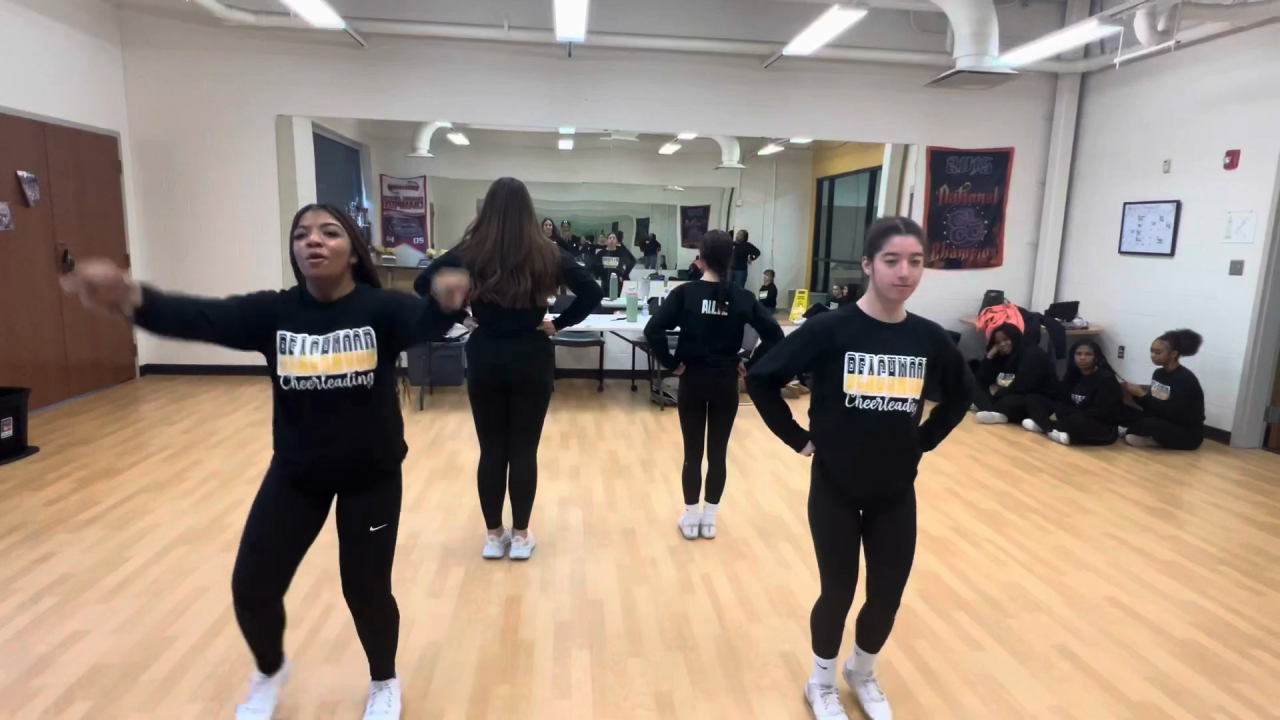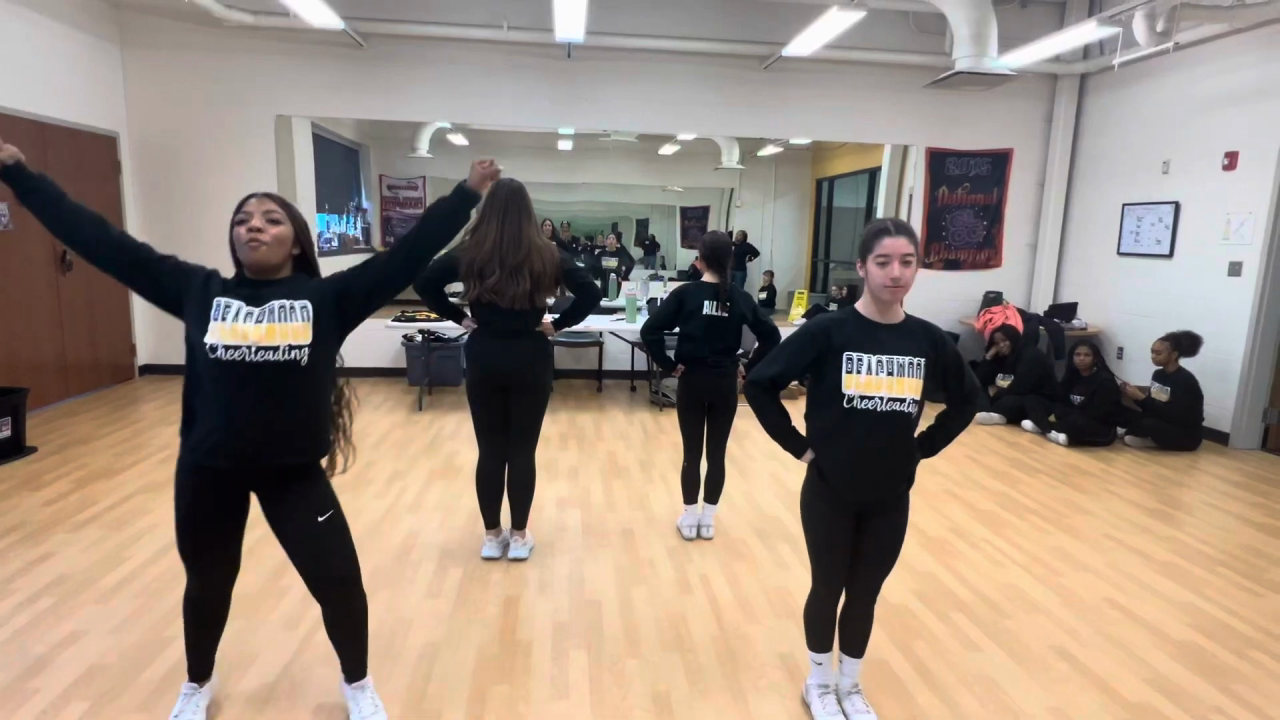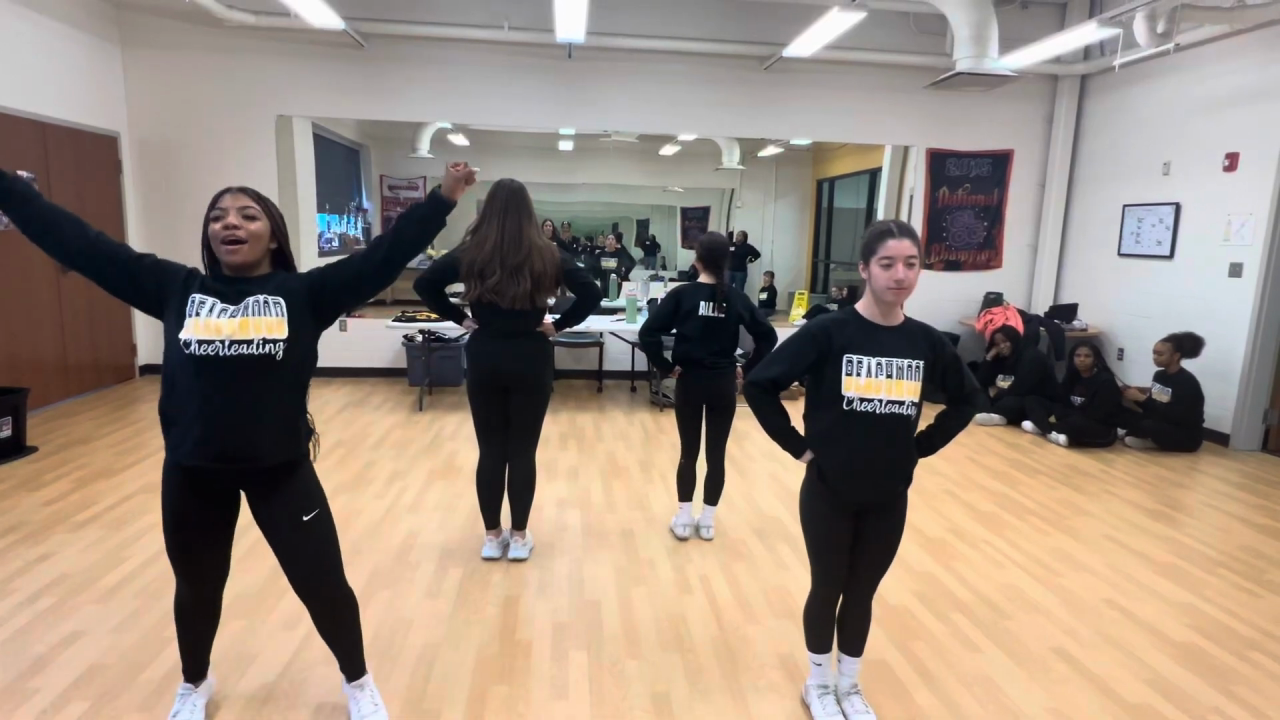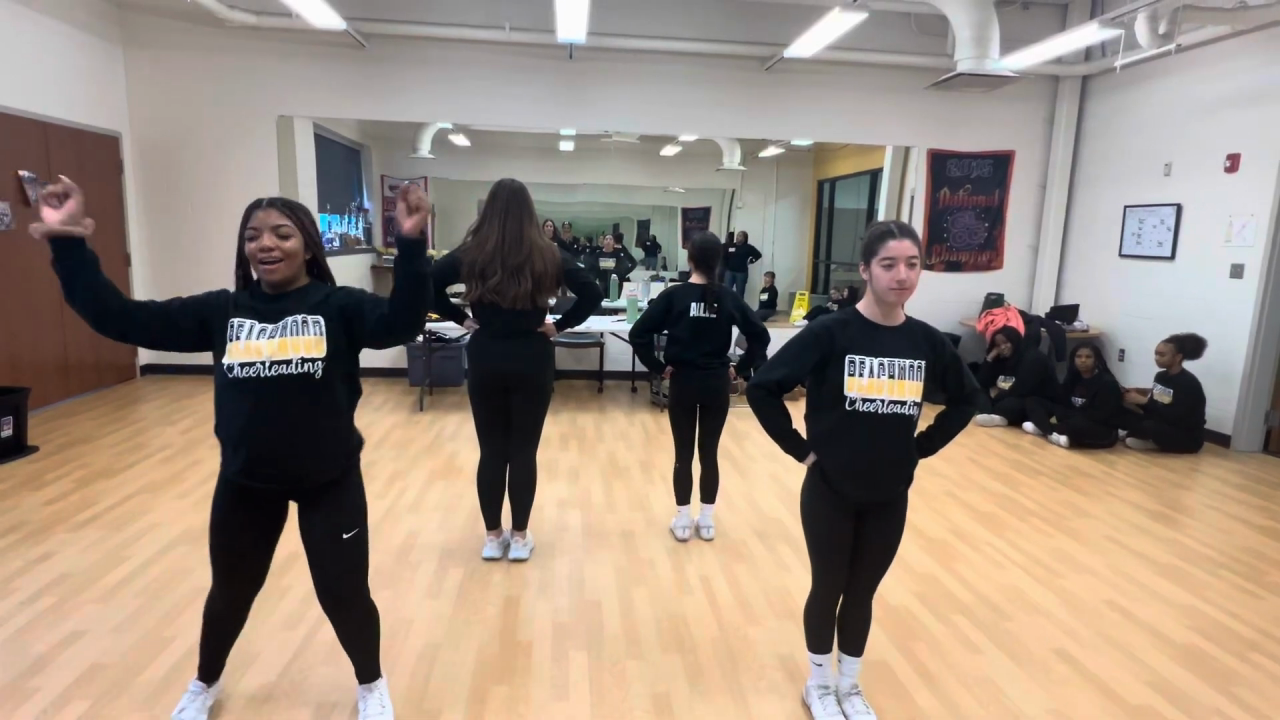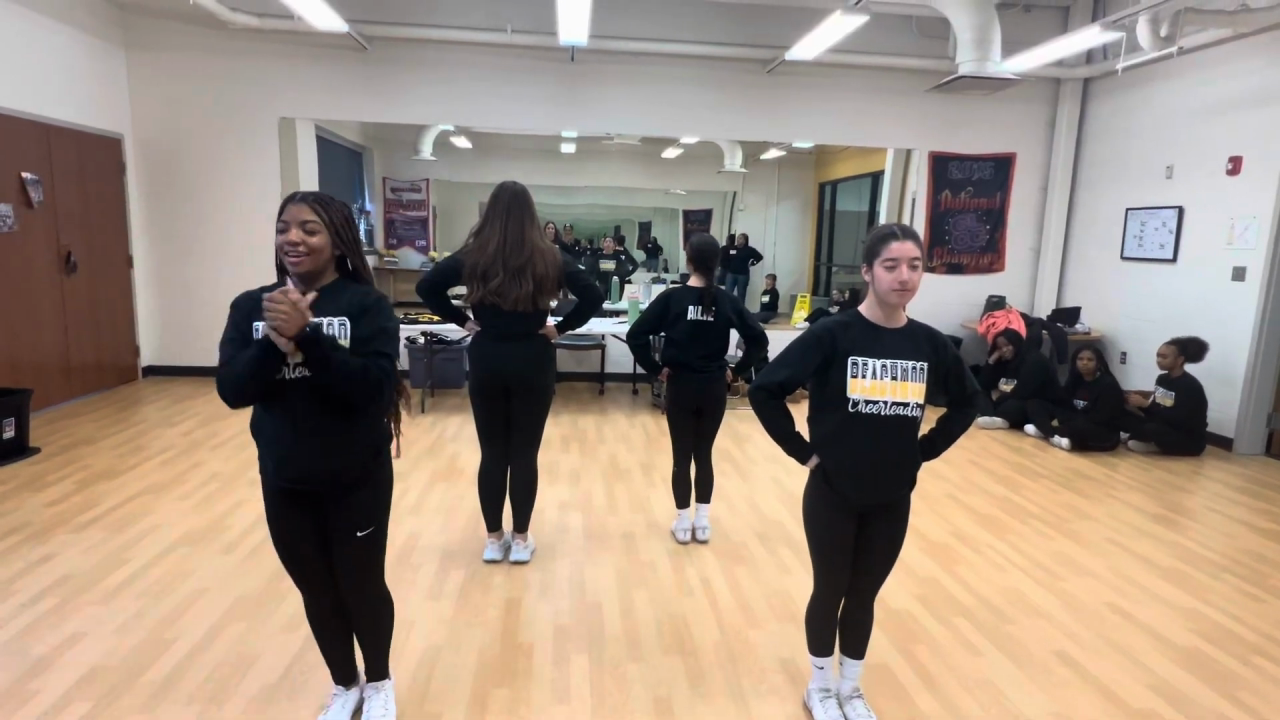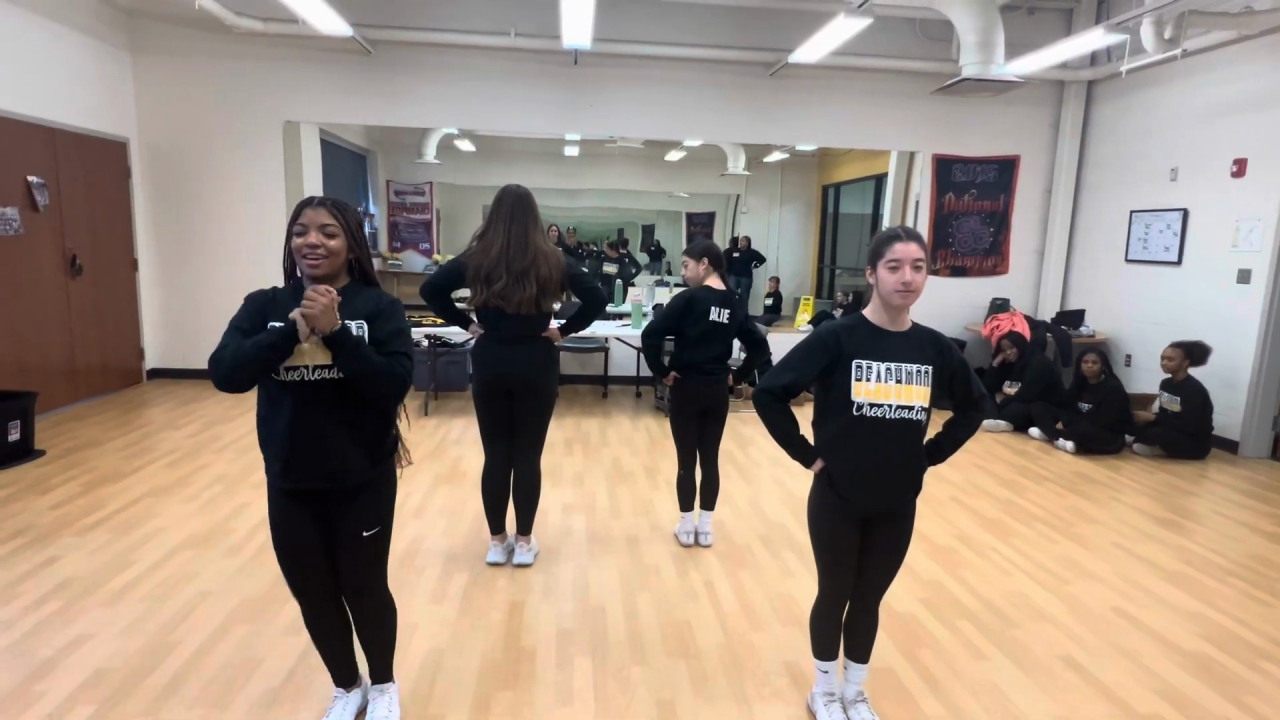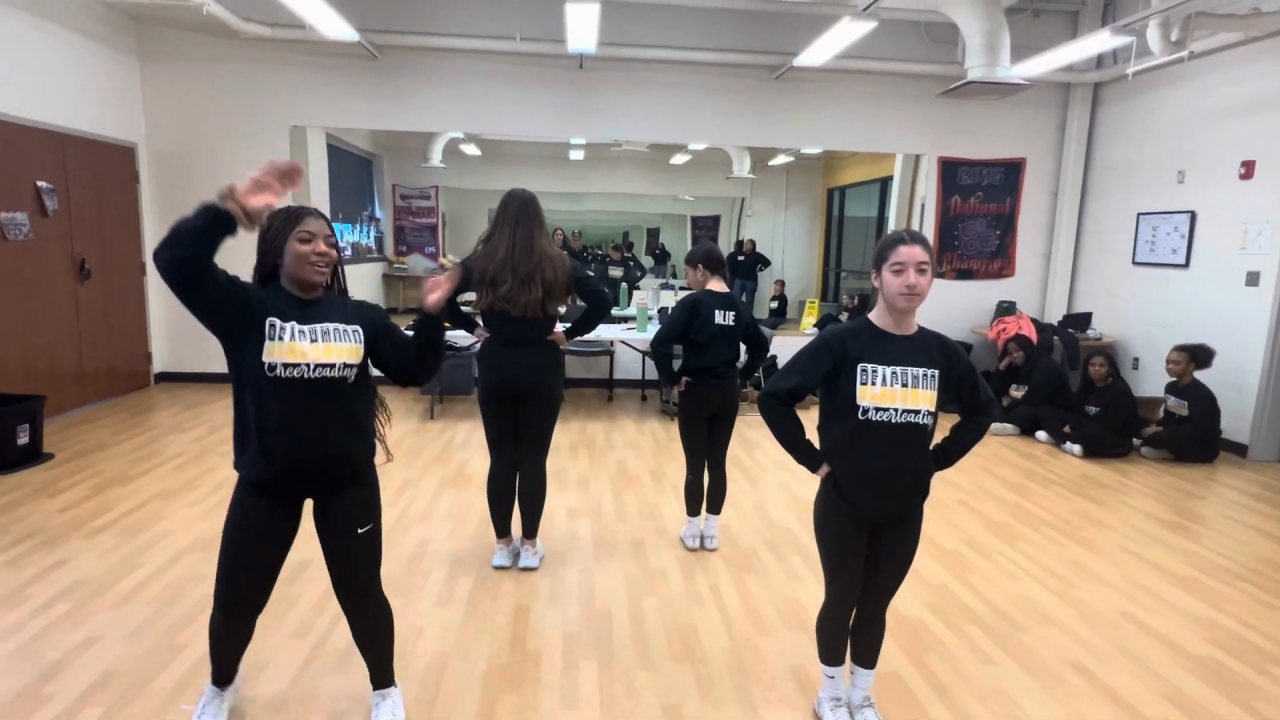
dt=0.3s
person 1, frame 1
left shoulder: (385, 311)
right shoulder: (270, 312)
left elbow: (425, 318)
right elbow: (195, 316)
left wrist: (445, 299)
right wrist: (135, 300)
left hip: (370, 478)
right hip: (294, 474)
left knee: (366, 591)
right knee: (252, 588)
right ankle: (270, 672)
person 1, frame 2
left shoulder: (328, 298)
right shoulder: (199, 291)
left elbow: (409, 254)
right elbow: (106, 243)
left wrist: (467, 193)
left hip: (295, 471)
right hip: (209, 469)
left knee: (340, 583)
right knee: (207, 586)
person 1, frame 3
left shoulder: (302, 294)
right shoulder: (178, 289)
left elbow: (381, 259)
right elbow: (83, 246)
left wrist: (441, 202)
left hip: (282, 469)
right hip: (195, 470)
left knee: (324, 586)
right knee: (197, 589)
person 1, frame 4
left shoulder: (340, 307)
right shoulder: (220, 311)
left elbow: (402, 322)
right elbow: (122, 319)
left wrist: (412, 243)
right wrist: (67, 243)
left hip: (330, 481)
right hip: (246, 481)
left knee: (346, 596)
right knee: (231, 592)
person 1, frame 5
left shoulder: (367, 304)
right shoulder: (251, 307)
left elbow: (372, 386)
right elbow: (233, 390)
left wrist: (308, 335)
right wrist: (275, 343)
left hip: (357, 477)
right hip: (284, 479)
left knee: (361, 585)
right knee: (316, 590)
person 1, frame 6
left shoulder: (379, 308)
right shoulder: (264, 307)
left elbow: (393, 386)
right elbow: (225, 373)
left wrist: (336, 333)
right wrist: (293, 333)
left hip: (363, 479)
right hip: (291, 481)
left knee: (364, 588)
right knee: (313, 595)
person 1, frame 7
left shoulder: (361, 317)
right shoulder: (247, 306)
left elbow: (413, 371)
right elbow: (176, 262)
left wrist: (432, 318)
right wrist: (232, 209)
left hip: (347, 479)
right hip: (266, 482)
left knee: (360, 592)
right knee: (236, 598)
person 2, frame 1
left shoulder: (930, 337)
right shoulder: (830, 330)
left elbow: (960, 395)
right elbow: (761, 378)
left wrist: (922, 441)
right wrist: (800, 439)
left hip: (896, 493)
right hip: (835, 489)
left knee: (888, 596)
right knee: (837, 592)
left ankle: (863, 670)
person 2, frame 2
left shoulder: (928, 339)
right shoulder: (827, 331)
left elbow: (967, 398)
right elbow: (759, 384)
left wrist: (923, 447)
right wrist: (799, 444)
left hip: (891, 496)
right hip: (829, 491)
left knee: (865, 594)
right knee: (828, 589)
person 2, frame 3
left shoulder: (927, 341)
right shoulder: (827, 332)
left elbow: (966, 399)
right elbow: (759, 385)
left wrist: (921, 446)
right wrist: (798, 444)
left hip: (888, 497)
right hip: (828, 491)
left knee: (862, 592)
right knee: (827, 588)
person 2, frame 4
left shoulder: (928, 341)
right shoulder: (830, 332)
left elbow: (966, 399)
right elbow: (762, 388)
left wrist: (922, 447)
right wrist: (801, 448)
left hip: (889, 496)
right hip: (830, 491)
left knee: (863, 592)
right knee: (828, 588)
person 2, frame 5
left shoulder: (930, 343)
right shoulder: (832, 334)
left elbow: (967, 402)
right elbow: (764, 390)
left wrist: (924, 450)
right wrist: (803, 450)
left hip: (893, 499)
right hip: (832, 494)
left knee: (864, 594)
right knee: (830, 591)
person 2, frame 6
left shoulder: (935, 347)
right shoulder: (836, 338)
left elbow: (973, 406)
right elbow: (768, 393)
left wrist: (931, 455)
right wrist: (808, 454)
left hip: (898, 504)
right hip: (837, 499)
left knee: (869, 600)
right knee: (834, 595)
person 2, frame 7
left shoulder: (941, 351)
right shoulder: (842, 341)
left elbow: (980, 410)
right elbow: (774, 397)
left wrist: (938, 459)
right wrist: (814, 458)
left hip: (905, 508)
right hip: (843, 504)
left knee: (876, 604)
right knee: (841, 600)
person 3, frame 1
left shoulder: (470, 253)
right shoulder: (546, 255)
left elbow: (424, 282)
right elbow: (592, 292)
right wrist: (559, 323)
left hip: (485, 359)
right hip: (531, 360)
left knee: (491, 450)
right knee: (524, 451)
left ankle: (493, 535)
right ankle: (520, 536)
person 3, frame 2
left shoulder: (469, 254)
right shoulder: (545, 256)
left elbow: (423, 283)
right elbow: (591, 293)
left wrist: (459, 317)
right wrist: (558, 323)
left hip: (483, 359)
right hip: (530, 360)
left knee: (489, 450)
right knee: (522, 451)
left ankle: (492, 535)
right ankle: (518, 536)
person 3, frame 3
left shoulder: (470, 254)
right shoulder: (546, 256)
left elbow: (424, 284)
right elbow: (591, 293)
left wrist: (459, 317)
right wrist: (558, 324)
left hip: (484, 359)
right hip: (530, 360)
left knee: (490, 450)
right knee: (522, 451)
left ankle: (492, 536)
right ankle: (518, 536)
person 3, frame 4
left shoulder: (472, 254)
right shoulder: (548, 256)
left elbow: (427, 285)
right elbow: (593, 294)
left wrist: (462, 319)
right wrist: (561, 325)
left hip: (485, 360)
right hip: (532, 361)
left knee: (491, 451)
right knee: (524, 452)
left ankle: (493, 536)
right ankle: (520, 536)
person 3, frame 5
left shoulder: (472, 256)
right shoulder: (548, 259)
left elbow: (427, 287)
right elbow: (593, 296)
left wrist: (463, 320)
right wrist: (561, 327)
left hip: (486, 361)
right hip: (532, 363)
left knee: (492, 452)
right knee: (524, 453)
left ankle: (494, 538)
right ankle: (520, 539)
person 3, frame 6
left shoulder: (476, 259)
right shoulder: (552, 261)
left elbow: (430, 289)
right elbow: (597, 298)
left wrist: (466, 323)
right wrist: (564, 329)
left hip: (490, 364)
right hip: (536, 365)
left knee: (495, 455)
right knee: (528, 456)
left ankle: (497, 541)
right ankle: (524, 542)
person 3, frame 7
left shoulder: (482, 262)
right shoulder: (557, 265)
left elbow: (438, 293)
right elbow: (602, 302)
left wrist: (472, 326)
right wrist: (570, 333)
left hip: (496, 367)
right hip: (541, 368)
left knee: (501, 459)
right knee: (533, 460)
left ankle: (502, 545)
right ankle: (529, 546)
person 4, frame 1
left shoulder: (685, 293)
right shoulder: (741, 297)
left elbow: (654, 330)
right elbow: (774, 333)
left wrist: (671, 363)
right wrist: (750, 365)
left hip: (693, 380)
right hip: (726, 382)
left knee: (693, 451)
right knee: (718, 452)
left ankle: (691, 518)
right ankle: (709, 519)
person 4, frame 2
left shoulder: (685, 293)
right shoulder: (740, 298)
left elbow: (650, 331)
right elbow: (771, 336)
left wrist: (669, 365)
right wrist: (749, 368)
left hip: (692, 380)
right hip: (726, 382)
left knee: (691, 452)
right knee: (717, 453)
left ankle: (689, 518)
right ankle: (708, 519)
person 4, frame 3
left shoulder: (682, 295)
right shoulder: (736, 298)
left elbow: (648, 334)
right elbow: (768, 336)
left wrist: (666, 367)
right wrist: (746, 368)
left hip: (690, 381)
right hip: (724, 383)
left knee: (689, 451)
right knee: (717, 453)
left ankle: (683, 518)
right ankle: (707, 520)
person 4, frame 4
left shoulder: (674, 296)
right shoulder: (729, 298)
left elbow: (638, 334)
right elbow: (760, 336)
left wrist: (658, 367)
right wrist: (739, 368)
left hip: (683, 382)
right hip: (717, 383)
left knee: (684, 453)
right knee: (710, 453)
left ankle: (683, 520)
right ankle: (707, 520)
person 4, frame 5
left shoulder: (672, 298)
right shoulder: (727, 301)
left elbow: (636, 335)
right elbow: (759, 340)
left wrist: (655, 368)
right wrist: (736, 371)
left hip: (680, 385)
right hip: (714, 387)
left knee: (682, 456)
right knee: (704, 454)
left ankle: (683, 523)
right ankle: (703, 521)
person 4, frame 6
left shoulder: (690, 298)
right shoulder: (734, 304)
left elbow: (651, 334)
right elbow: (760, 347)
left wrist: (662, 371)
right wrist: (737, 375)
left hip: (686, 388)
right hip: (718, 390)
left knee: (686, 460)
right knee: (710, 459)
left ankle: (686, 526)
right ankle: (705, 526)
person 4, frame 7
left shoulder: (693, 303)
right shoulder: (738, 306)
left elbow: (660, 343)
right elbow: (760, 346)
left wrist: (672, 378)
right wrist: (741, 375)
left hip: (696, 392)
right hip: (728, 393)
left knee: (695, 464)
right knee: (718, 462)
left ankle: (693, 530)
right ankle: (711, 530)
